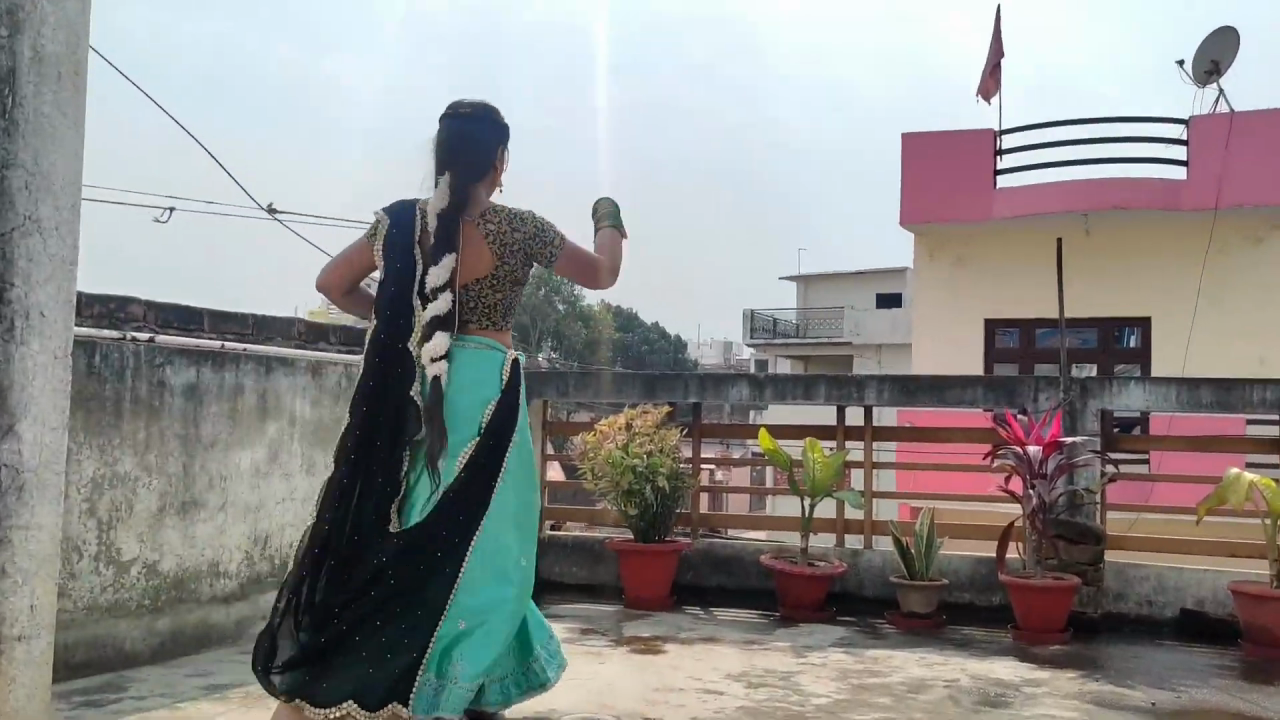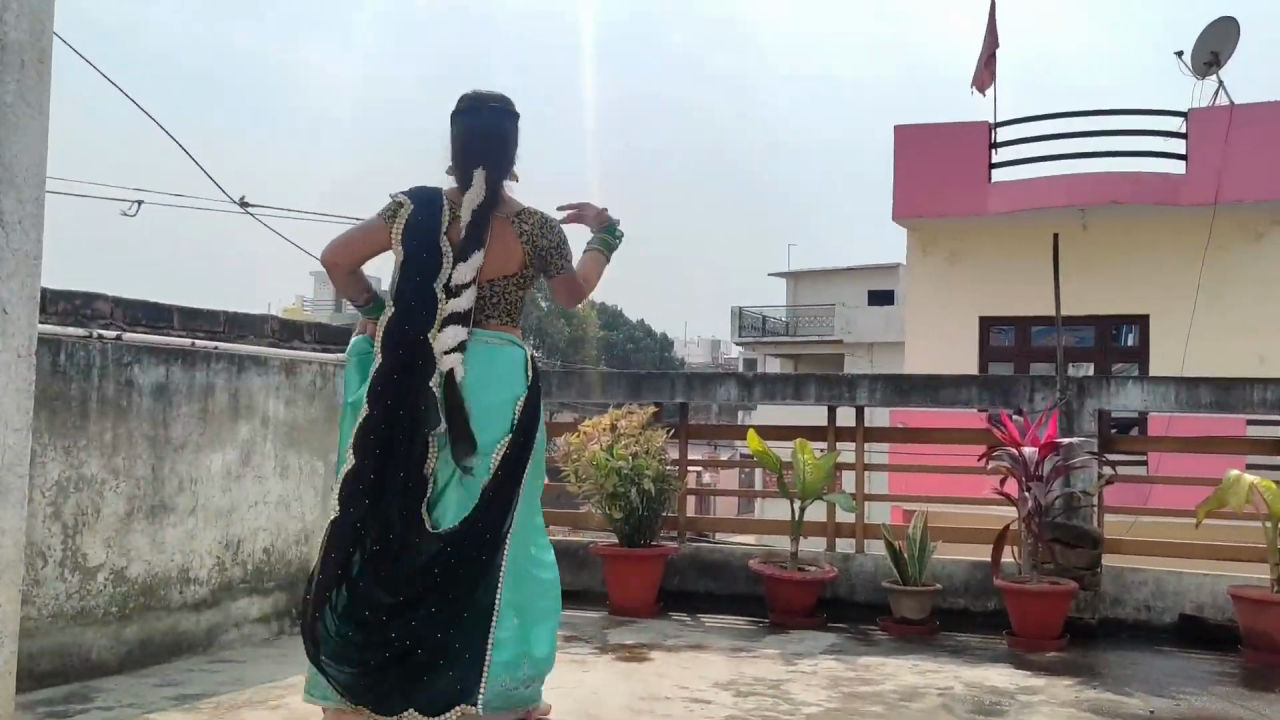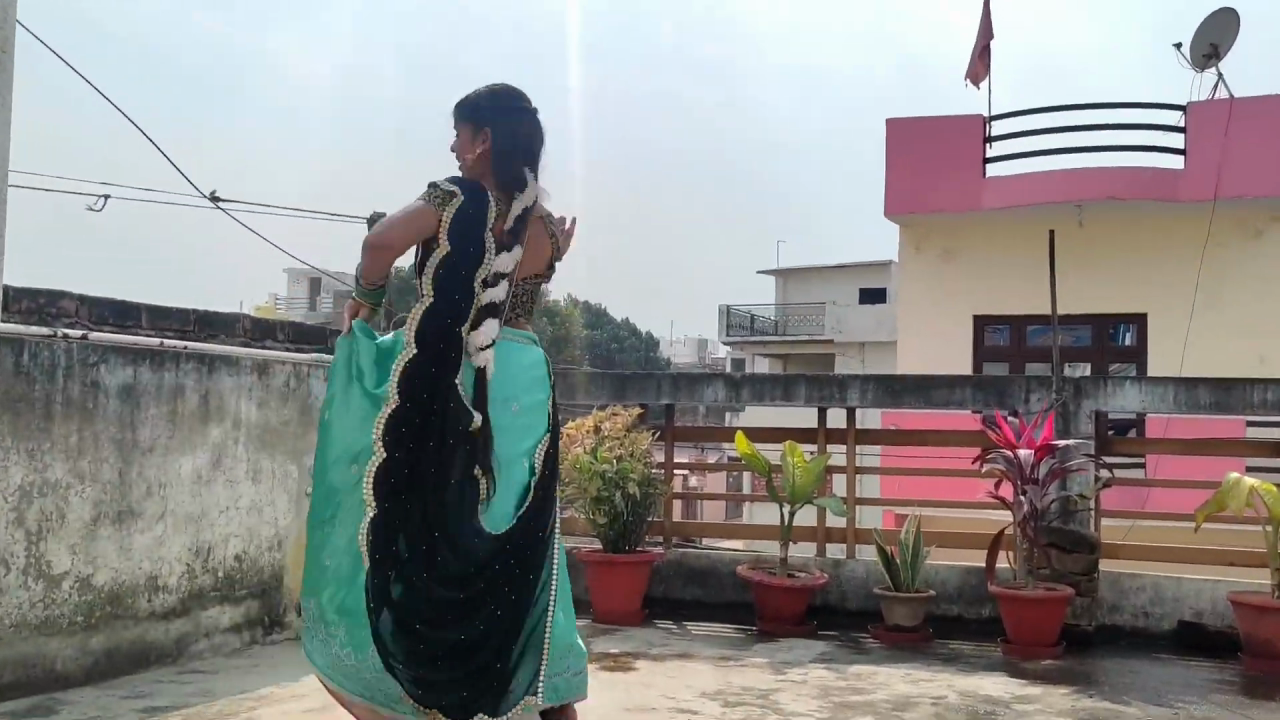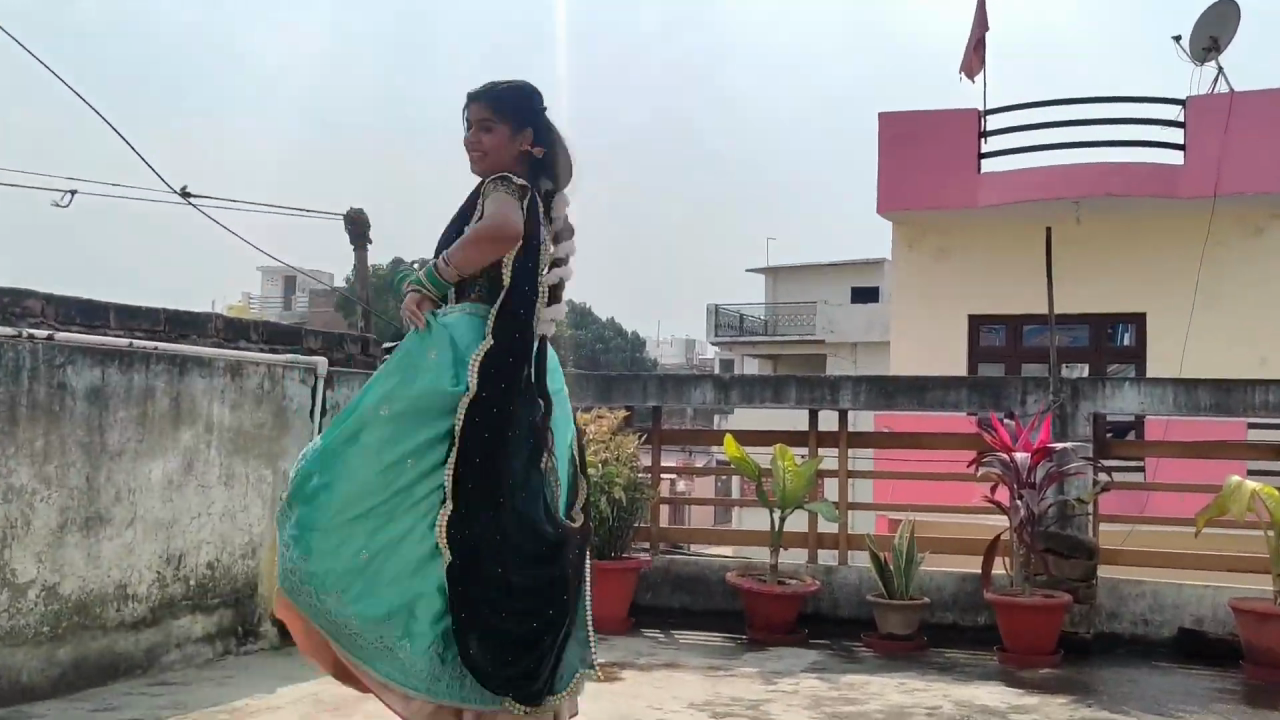
dt=0.1s
person 1, frame 1
left shoulder: (401, 219)
right shoulder: (518, 228)
left elbow: (330, 282)
right elbow: (601, 274)
right wrist: (608, 218)
left hip: (407, 389)
right hip: (485, 393)
left knee: (386, 540)
right knee: (464, 546)
person 1, frame 2
left shoulder: (417, 207)
right shoulder: (537, 226)
left elbow: (336, 260)
right elbow: (576, 289)
left wrist: (376, 309)
right wrist: (607, 233)
left hip: (417, 384)
right hip: (505, 389)
left knee: (404, 536)
right knee: (488, 541)
person 1, frame 3
left shoulder: (456, 196)
right shoulder: (544, 223)
left elbow: (385, 240)
left wrist: (365, 297)
left hip: (438, 379)
right hip: (519, 383)
left knee: (415, 537)
right knee: (512, 542)
person 1, frame 4
left shoulder: (507, 191)
right shoulder: (543, 206)
left elbow: (494, 236)
left wrist: (435, 281)
right wrist: (444, 288)
left hip: (476, 368)
right hip: (524, 379)
right knee: (505, 541)
